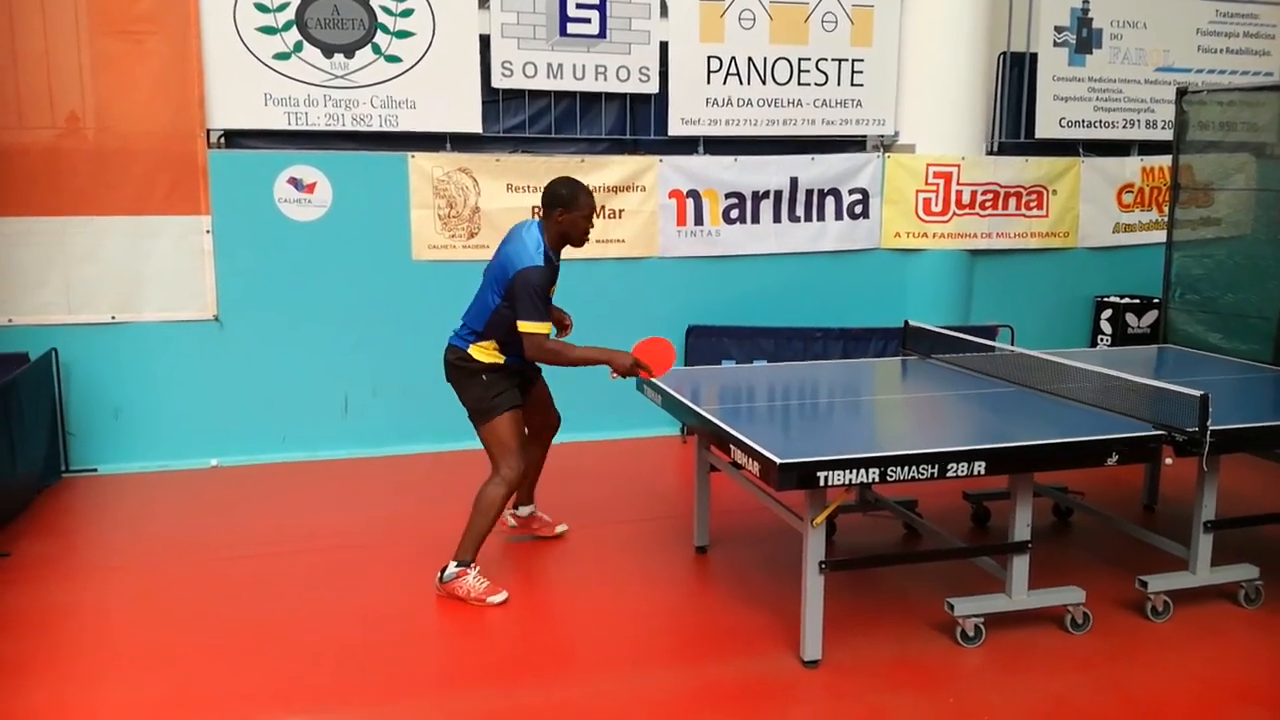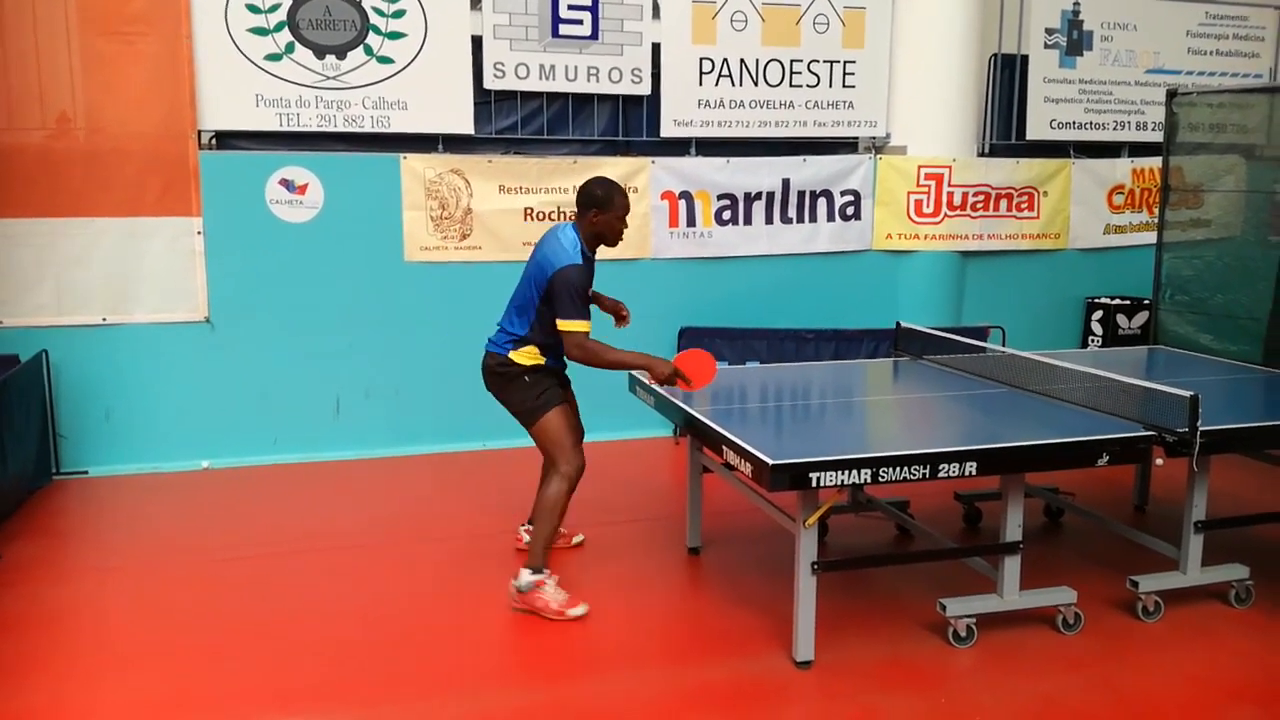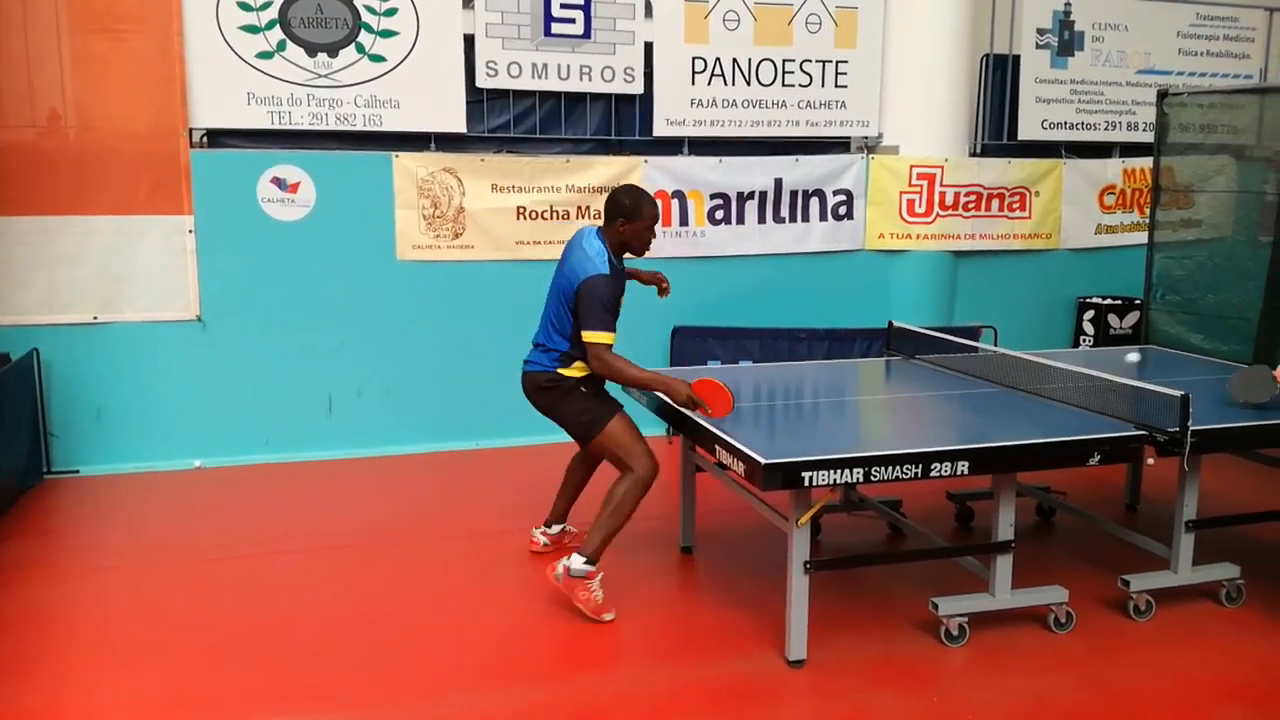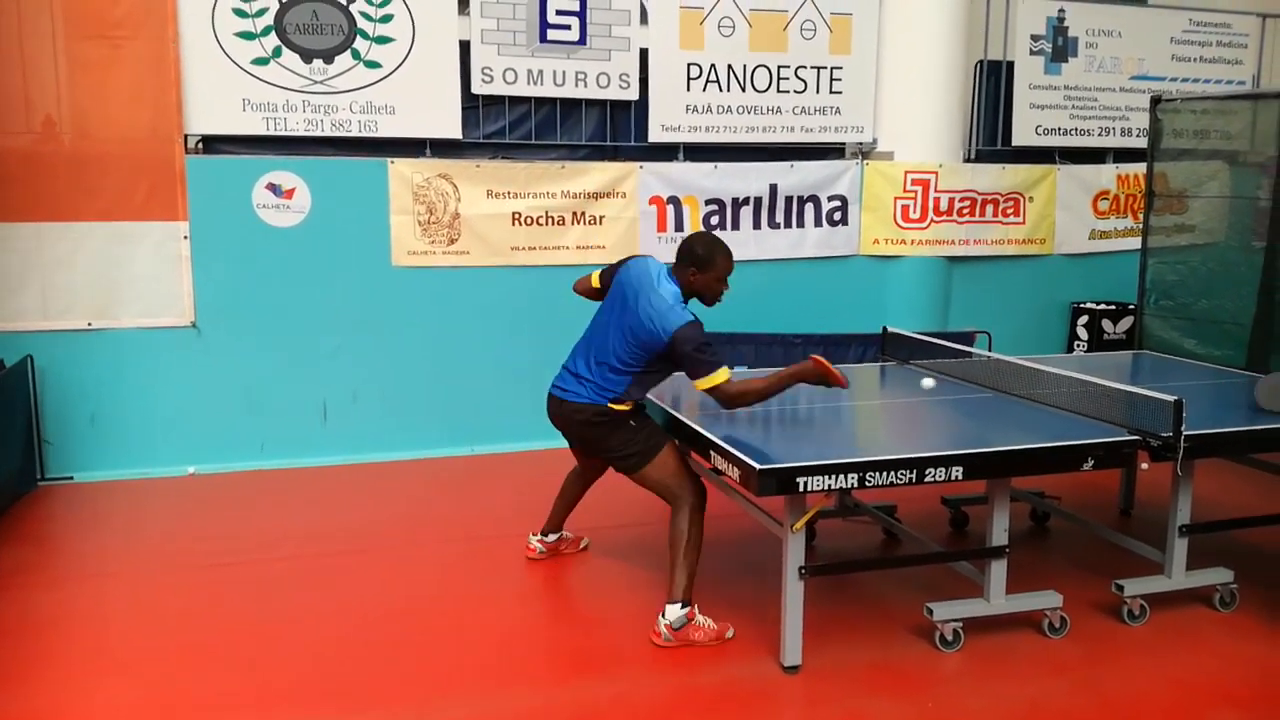
dt=0.3s
person 1, frame 1
left shoulder: (531, 232)
right shoulder: (532, 267)
right elbow: (538, 348)
left wrist: (550, 311)
right wrist: (606, 356)
left hip: (505, 355)
right hip: (479, 363)
left knee: (545, 426)
right knee: (512, 469)
left ankle: (522, 511)
right ankle: (458, 571)
person 1, frame 2
left shoulder: (564, 234)
right shoulder: (571, 267)
right elbow: (578, 347)
left wrist: (600, 301)
right wrist: (647, 362)
left hip: (532, 361)
right hip: (517, 367)
left knee: (569, 438)
right knee: (568, 464)
left ankle: (539, 527)
right ankle: (533, 579)
person 1, frame 3
left shoulder: (589, 237)
right shoulder: (598, 280)
right elbow: (600, 359)
left wrist: (639, 275)
right wrist: (666, 384)
left hip: (552, 371)
right hip: (561, 380)
left knee: (599, 444)
right knee: (641, 468)
left ankle: (551, 530)
right ankle: (580, 567)
person 1, frame 4
left shoulder: (639, 266)
right shoulder: (680, 326)
left elbow: (591, 287)
right elbow: (729, 394)
right wrist: (797, 374)
left hip: (562, 398)
right hip: (601, 414)
left knee: (596, 461)
right knee: (688, 497)
left ankle: (549, 537)
right ankle: (676, 618)
